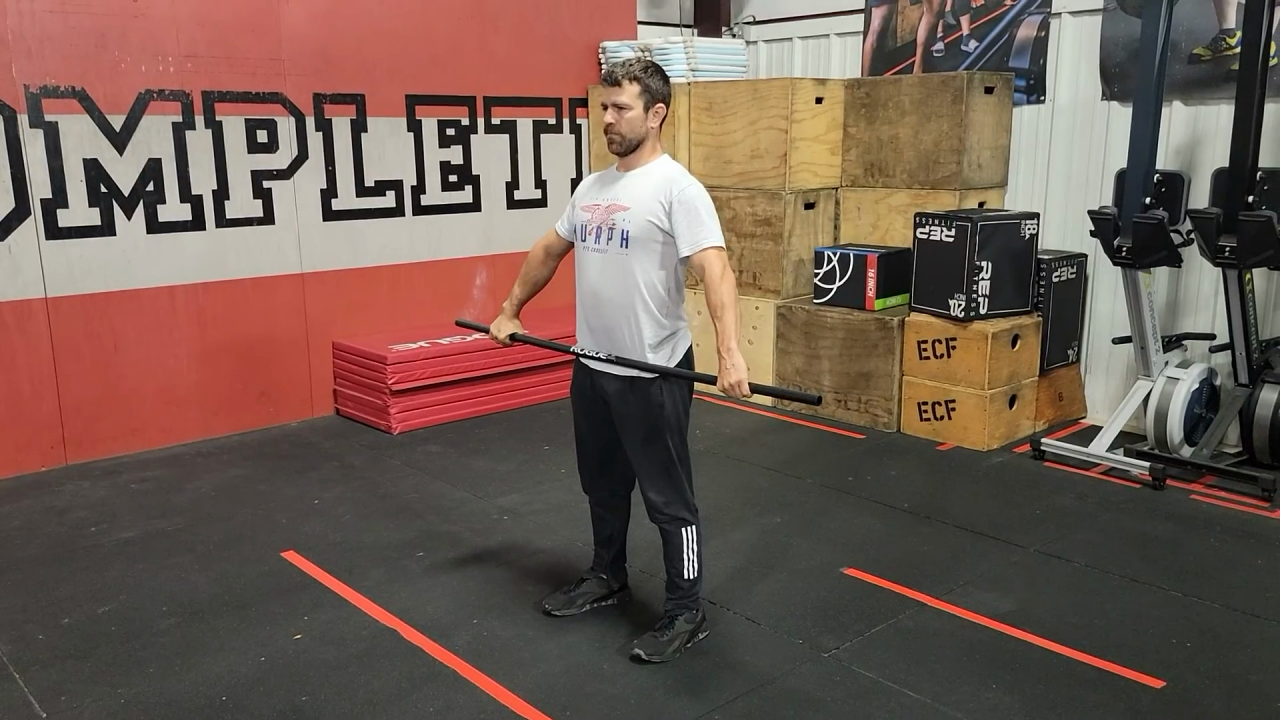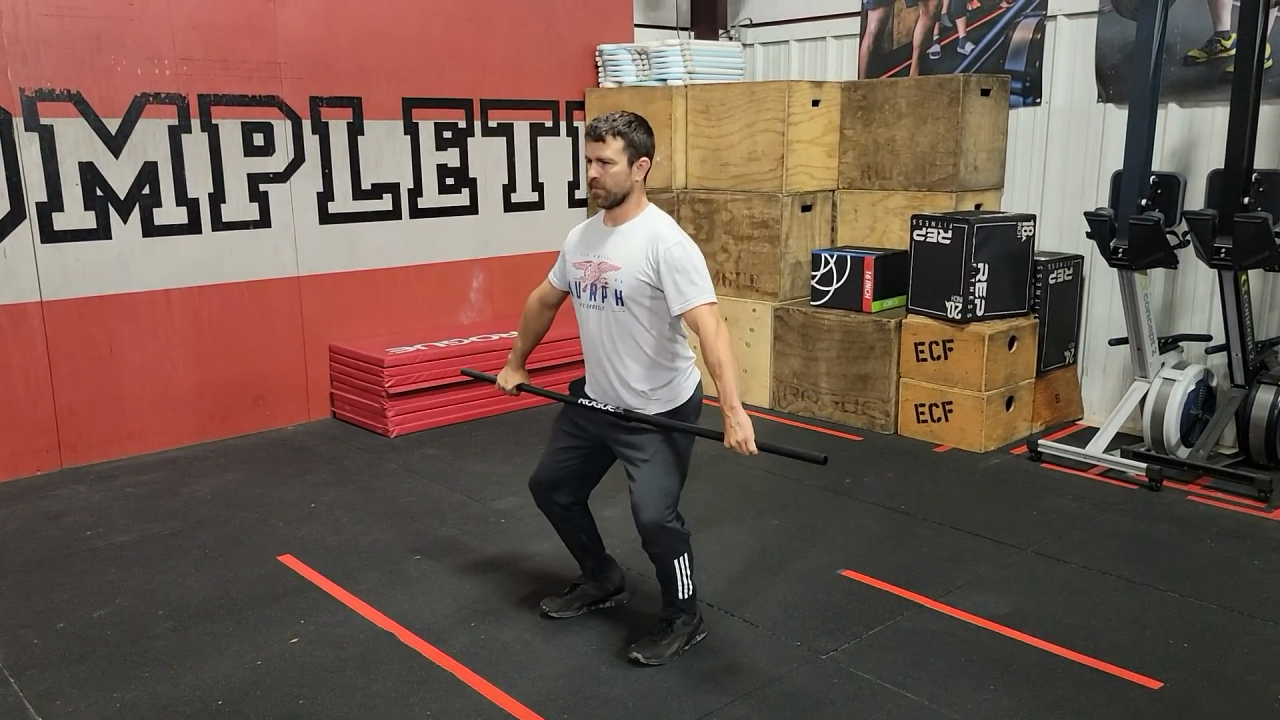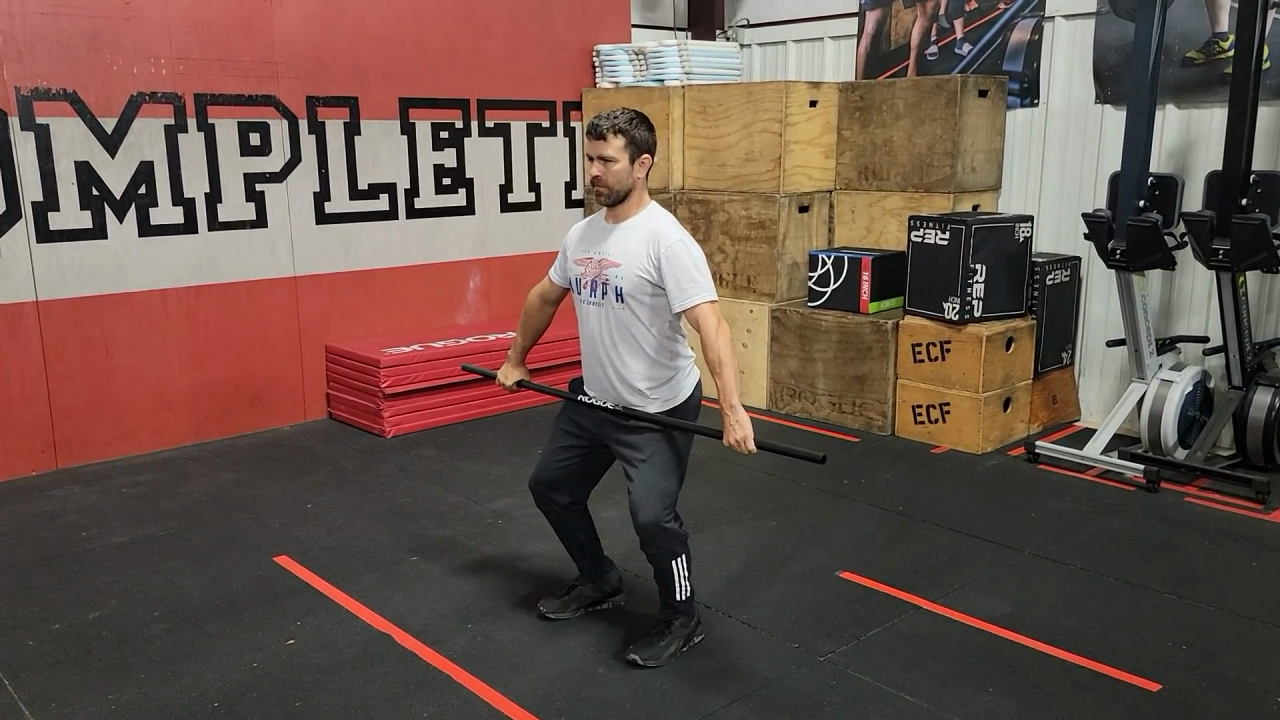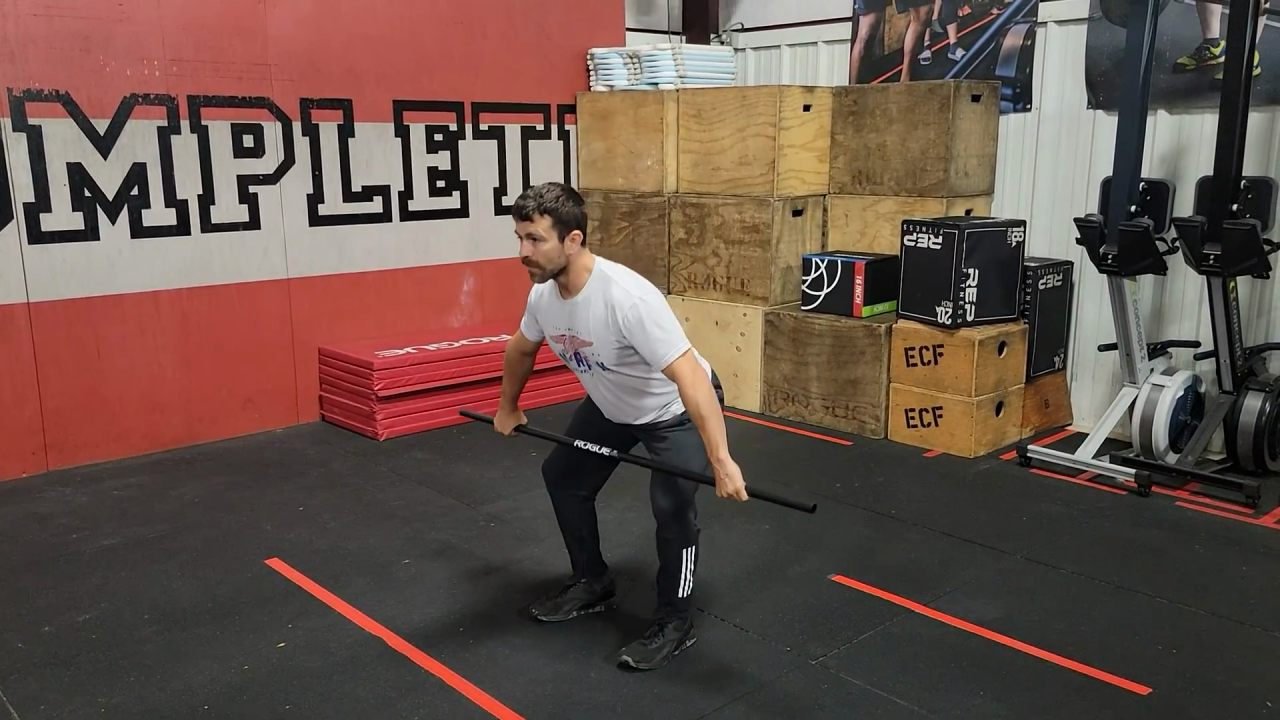
dt=1s
person 1, frame 1
left shoulder: (677, 188)
right shoulder: (591, 188)
left elbow: (714, 270)
right elbow: (548, 251)
left wrist: (729, 352)
right wrist: (510, 311)
left hip: (652, 374)
right hip: (592, 366)
left knee: (667, 497)
right knee: (601, 483)
left ankle: (685, 612)
right ankle: (606, 576)
person 1, frame 2
left shoulder: (665, 242)
right shoulder: (581, 237)
left elbow: (709, 326)
right elbow: (543, 301)
left wrist: (733, 412)
right wrist: (515, 363)
left hip: (660, 410)
right hip: (595, 400)
left knee: (654, 515)
right knee: (551, 486)
left ankle: (683, 618)
right ankle: (602, 580)
person 1, frame 3
left shoulder: (666, 239)
right shoulder: (581, 234)
left elbow: (709, 323)
right elbow: (544, 296)
left wrist: (732, 409)
right wrist: (515, 359)
left hip: (657, 410)
right hip: (592, 399)
left knee: (652, 516)
right knee: (550, 486)
left ankle: (681, 620)
right ankle: (599, 581)
person 1, frame 4
left shoulder: (626, 297)
right shoulder: (543, 295)
left elbow: (690, 377)
right elbow: (521, 348)
left wrist: (720, 460)
right wrist: (507, 406)
left hip: (676, 409)
right hip: (612, 405)
left knee: (672, 503)
right knee: (563, 475)
left ankle: (674, 621)
right ankle: (591, 583)
